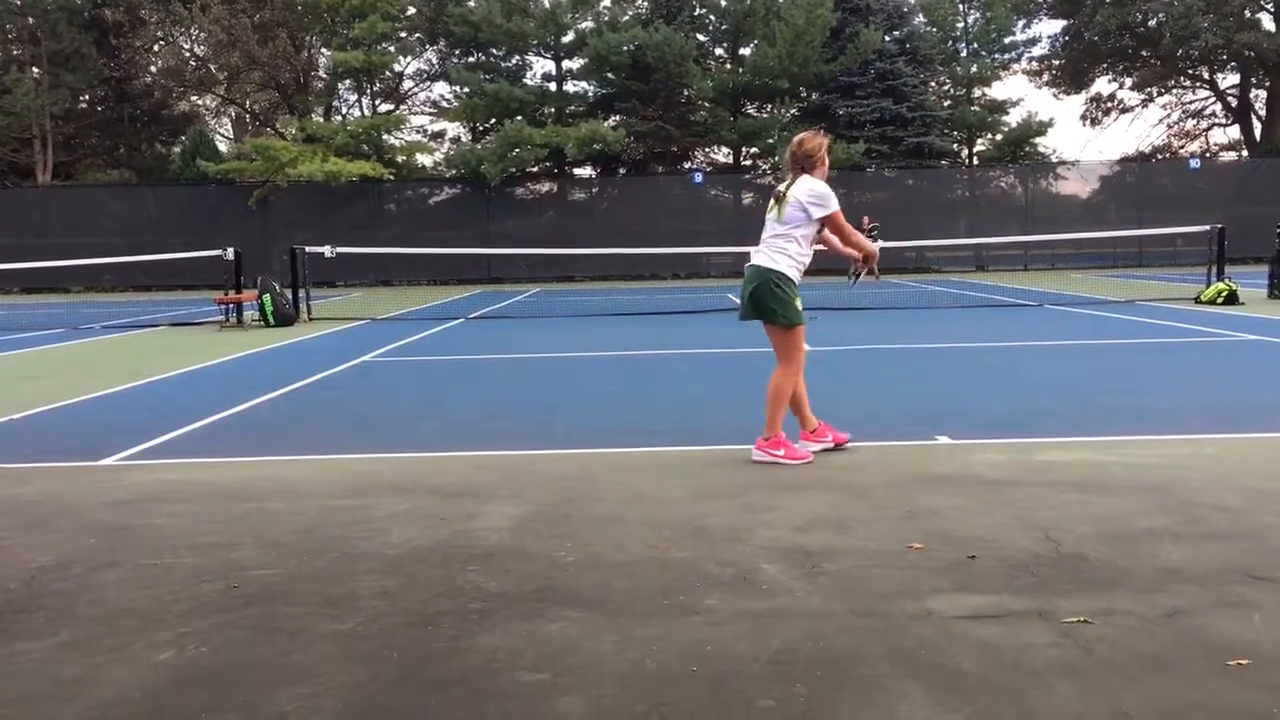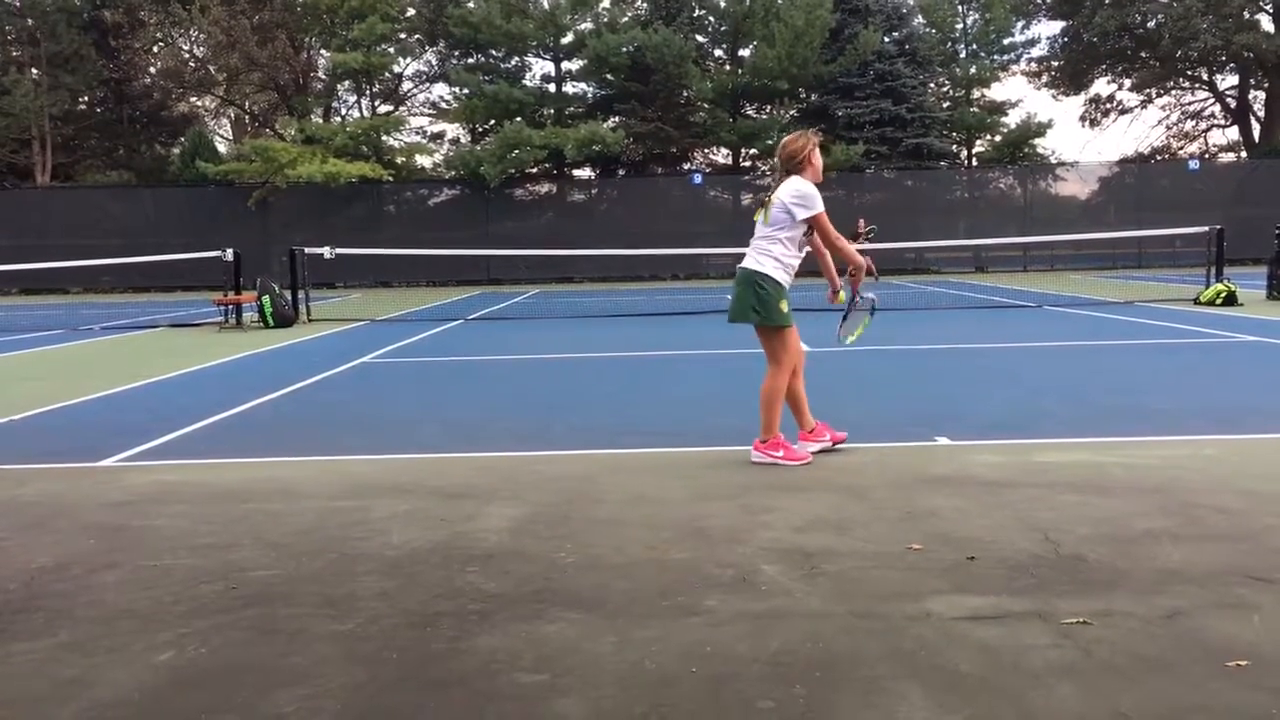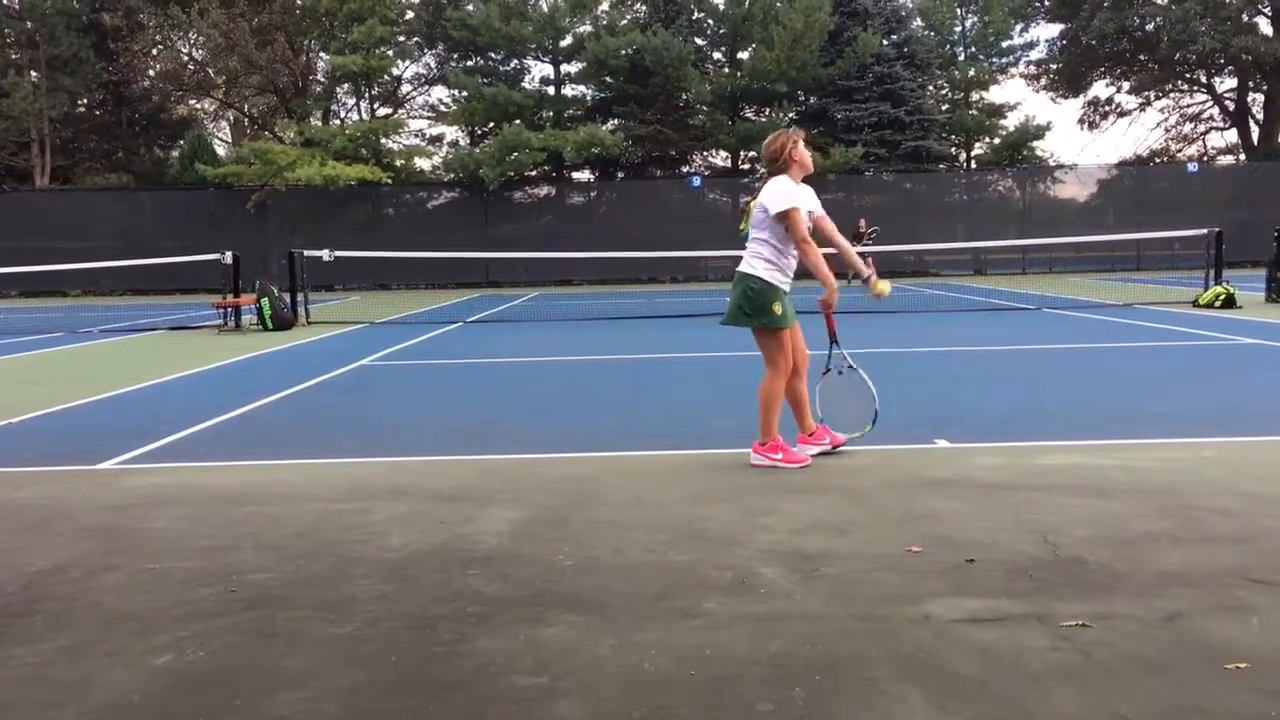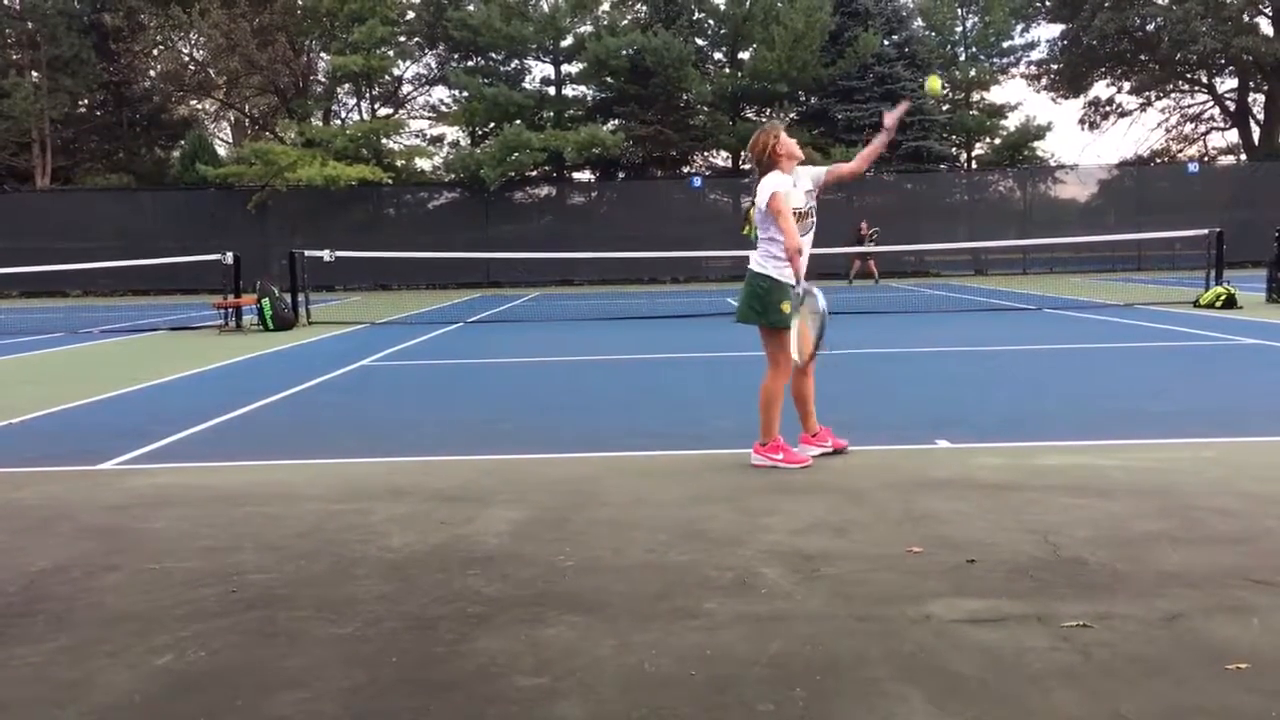
dt=0.2s
person 1, frame 1
left shoulder: (793, 188)
right shoulder: (816, 189)
left elbow: (823, 233)
right elbow: (846, 234)
left wrist: (855, 254)
right wrist: (871, 252)
left hip: (766, 276)
right hip: (775, 279)
left knee: (794, 361)
right knee: (790, 363)
left ankle: (812, 431)
right ankle: (770, 442)
person 1, frame 2
left shoulder: (794, 190)
right shoulder: (803, 190)
left elbow: (818, 244)
right elbow: (831, 239)
left wrist: (833, 280)
right wrist: (858, 263)
left hip: (769, 283)
right hip: (763, 281)
left knee: (794, 362)
right knee: (782, 364)
left ankle: (810, 431)
right ankle: (767, 443)
person 1, frame 3
left shoulder: (803, 194)
right shoulder: (781, 189)
left elbow: (833, 235)
right elbow: (803, 243)
left wrist: (864, 271)
right wrist: (828, 281)
left hip: (774, 287)
right hip: (760, 285)
left knee: (797, 363)
right knee: (782, 366)
left ankle: (811, 434)
right ankle: (768, 445)
person 1, frame 4
left shoulder: (803, 176)
right shoulder: (774, 182)
left elbow: (854, 167)
right elbow: (782, 218)
left wrist: (886, 130)
right wrist: (792, 246)
left hip: (790, 283)
right hip: (771, 283)
left knee: (804, 362)
right knee: (782, 366)
left ankle: (814, 435)
right ankle: (767, 447)
